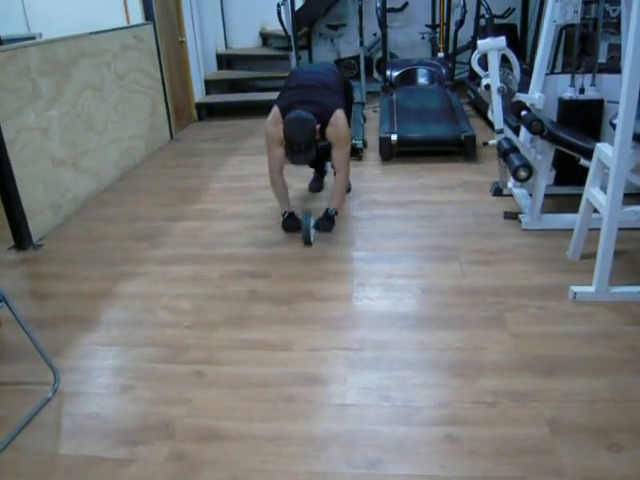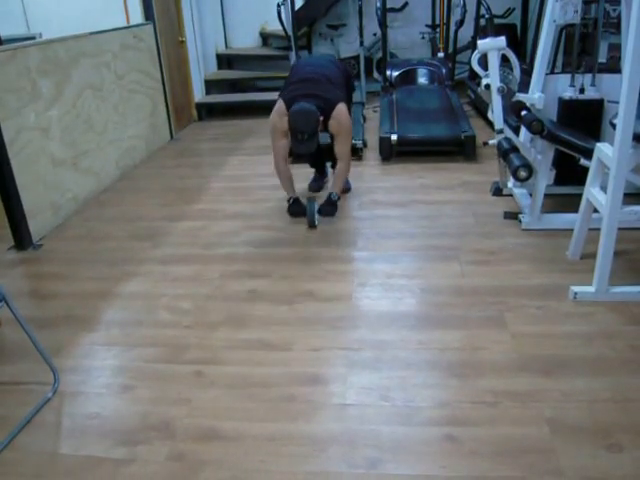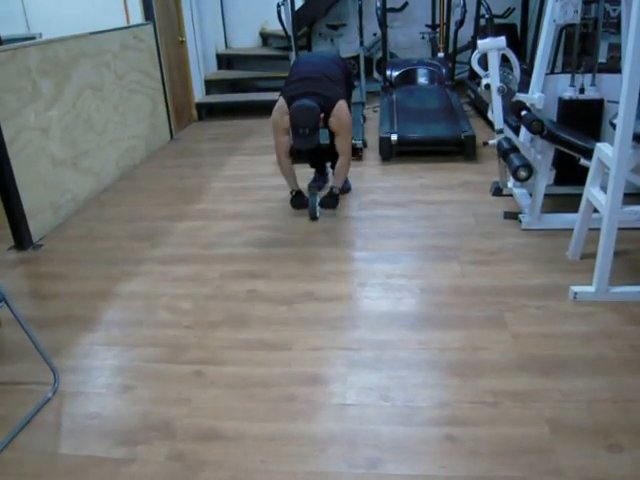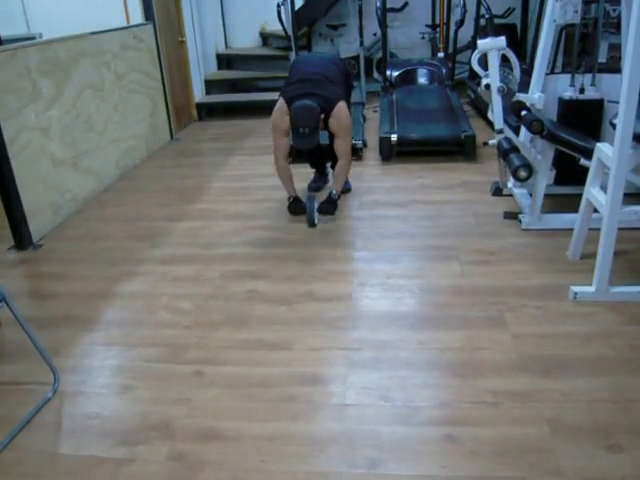
dt=0.2s
person 1, frame 1
left shoulder: (336, 121)
right shoulder: (275, 122)
left elbow: (342, 171)
right elbow: (276, 173)
left wrist: (330, 213)
right wrist: (287, 213)
left hip: (336, 77)
left knee: (341, 145)
right knee: (295, 153)
right ankle: (319, 170)
person 1, frame 2
left shoulder: (338, 114)
right shoulder: (279, 115)
left elbow: (344, 160)
right elbow: (281, 161)
left wrist: (332, 198)
right wrist: (292, 199)
left knee: (340, 138)
right knee: (299, 146)
left ankle: (339, 174)
right ankle: (320, 170)
person 1, frame 3
left shoulder: (339, 111)
right shoulder: (281, 112)
left elbow: (345, 155)
right elbow: (283, 155)
left wrist: (334, 191)
right wrist: (295, 191)
left knee: (338, 135)
right knee: (300, 144)
left ankle: (336, 171)
right ankle: (320, 171)
person 1, frame 4
left shoulder: (339, 112)
right shoulder: (281, 113)
left elbow: (344, 157)
right elbow: (281, 158)
left wrist: (334, 196)
right wrist: (293, 197)
left knee: (339, 134)
right knee: (300, 143)
left ankle: (338, 173)
right ankle: (320, 170)
